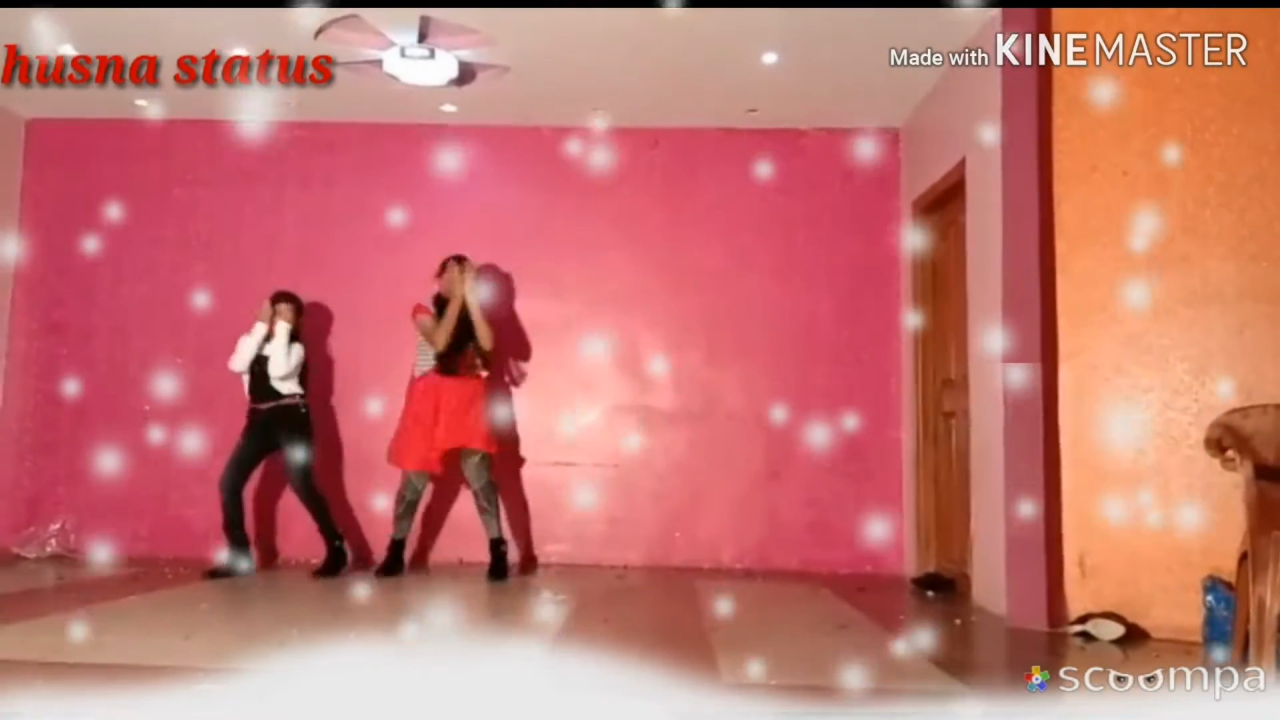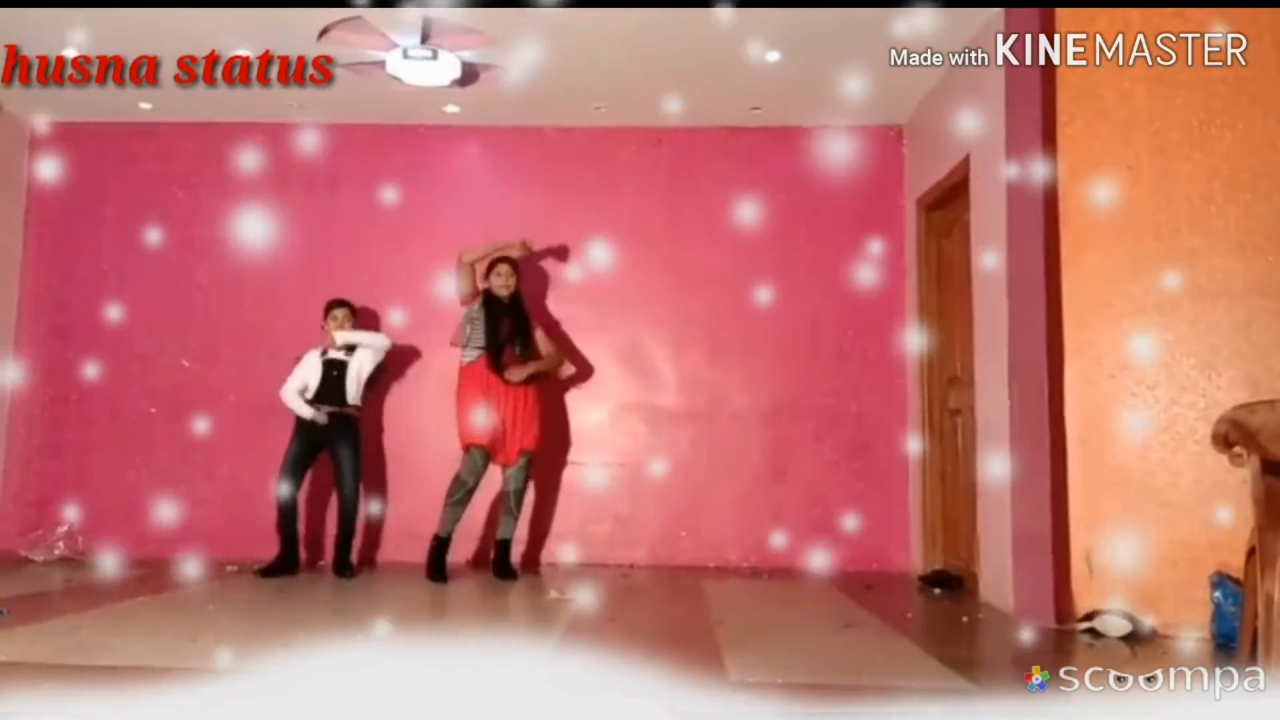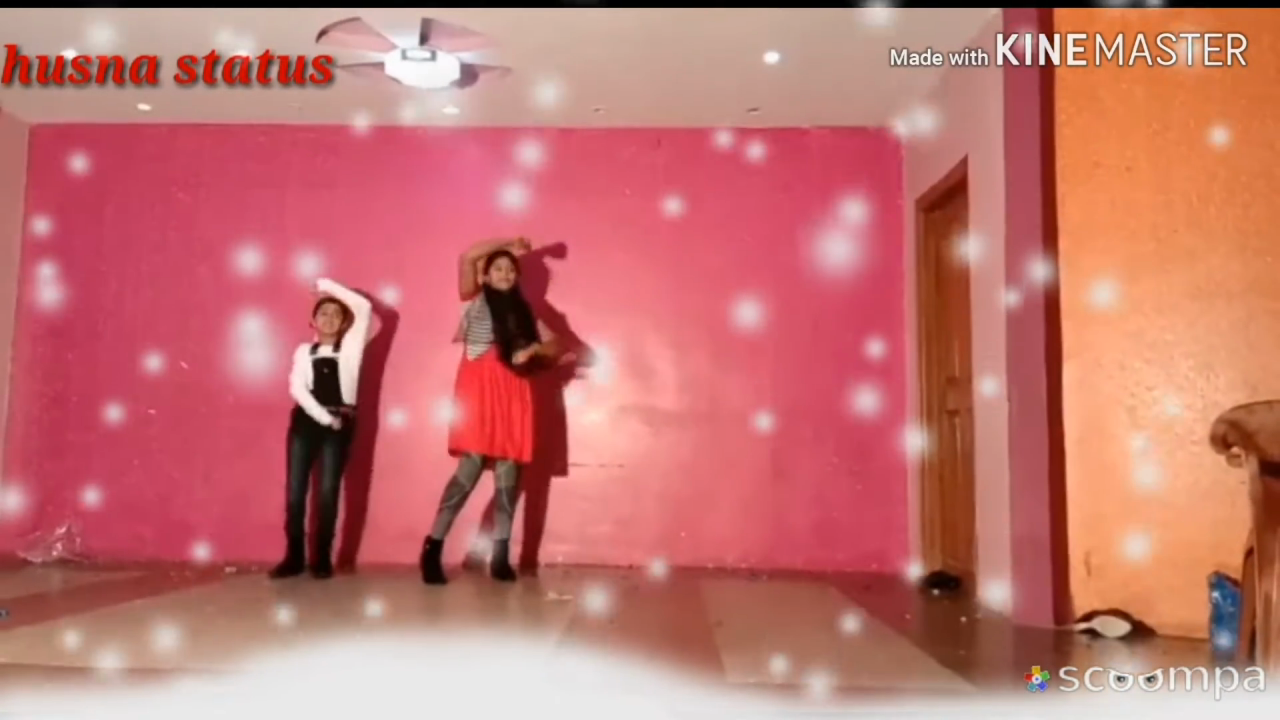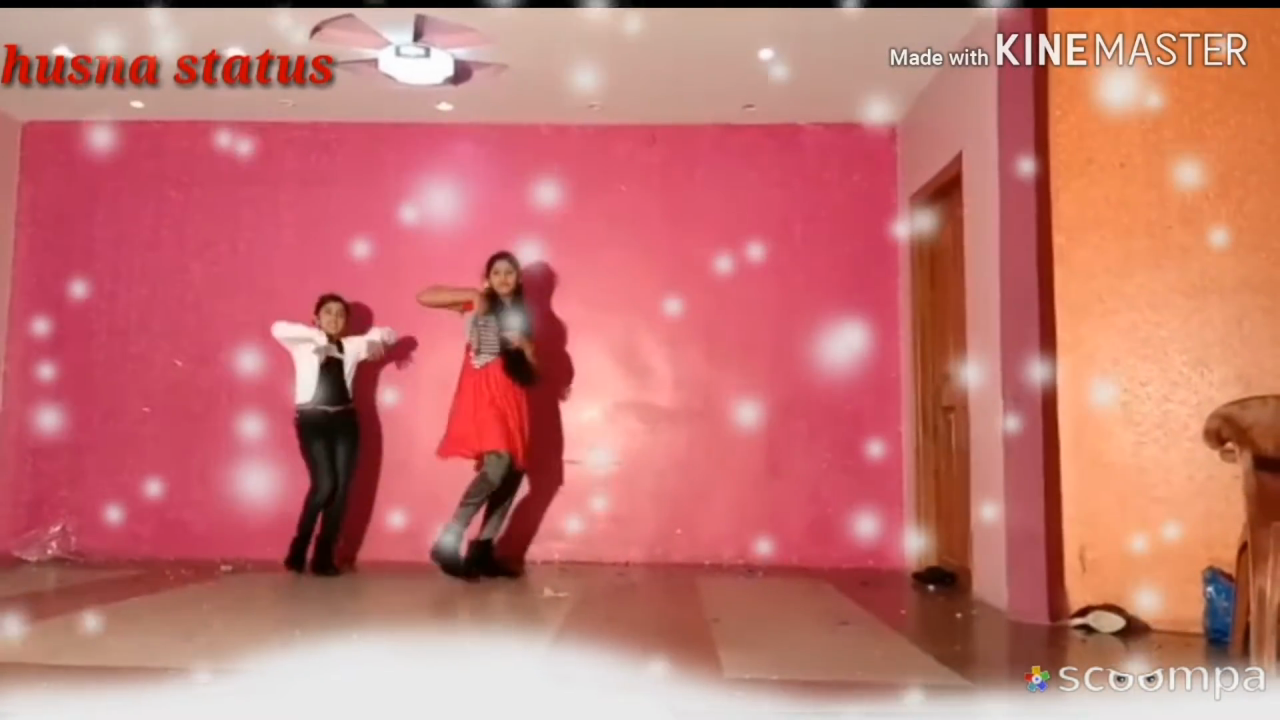
dt=0.7s
person 1, frame 1
left shoulder: (477, 311)
right shoulder: (425, 311)
left elbow: (487, 343)
right elbow: (439, 341)
left wrist: (470, 297)
right wrist: (455, 296)
left hip: (469, 399)
right hip: (431, 398)
left knee: (478, 472)
right knee: (414, 478)
left ankle: (498, 553)
right ankle: (395, 553)
person 1, frame 2
left shoulder: (526, 317)
right shoulder: (475, 302)
left elbow: (553, 358)
right elbow: (463, 260)
left wrist: (528, 368)
right wrist: (508, 248)
left hip: (517, 398)
right hip: (479, 392)
left knee: (517, 472)
right knee: (474, 464)
left ankle: (502, 554)
right ankle: (439, 546)
person 1, frame 3
left shoulder: (522, 309)
right shoulder: (474, 297)
left elbow: (552, 345)
right elbow: (467, 257)
left wrist: (532, 350)
right wrist: (510, 241)
left hip: (513, 393)
right hip: (478, 389)
left knee: (508, 470)
right knee: (471, 466)
left ankle: (500, 553)
right ankle: (432, 548)
person 1, frame 4
left shoulder: (521, 314)
right shoulder: (475, 303)
left elbow: (534, 363)
right elbow: (424, 297)
left wrist: (525, 345)
right wrist: (468, 293)
left hip: (512, 399)
right hip: (481, 394)
left knee: (513, 473)
right knee: (497, 467)
left ankle: (482, 551)
right ankle: (448, 543)
person 2, frame 1
left shoulder: (294, 347)
right shoulder: (252, 342)
left elbow: (279, 369)
right elbow: (236, 364)
left wrist: (282, 328)
right wrist: (261, 327)
left hip: (291, 418)
right hip: (259, 421)
left knee: (302, 484)
right knee: (228, 483)
left ankle: (336, 549)
right ankle: (240, 554)
person 2, frame 2
left shoulder: (363, 353)
right shoulder: (312, 357)
left elbow: (384, 341)
right elbow: (288, 392)
left wrist: (343, 338)
right wrist: (308, 412)
left hip: (344, 425)
right hip: (311, 423)
left knee: (349, 492)
right knee: (286, 486)
left ankle: (343, 557)
right ankle: (288, 557)
person 2, frame 3
left shoulder: (351, 346)
right shoulder: (303, 351)
left elbow: (364, 308)
right elbow: (297, 388)
left wrist: (330, 286)
right wrist: (323, 416)
left hip: (339, 424)
right hip: (305, 420)
left knee: (328, 489)
right knee: (295, 487)
left ankle: (322, 556)
right ankle: (294, 555)
person 2, frame 4
left shoulder: (351, 347)
right shoulder: (302, 342)
left elbow: (386, 334)
right elbow: (278, 329)
left wrist: (377, 340)
right wrist: (316, 338)
left hip: (345, 421)
right hip: (312, 419)
left knee: (341, 489)
right knee: (325, 484)
left ankle: (324, 555)
right ankle: (299, 547)
